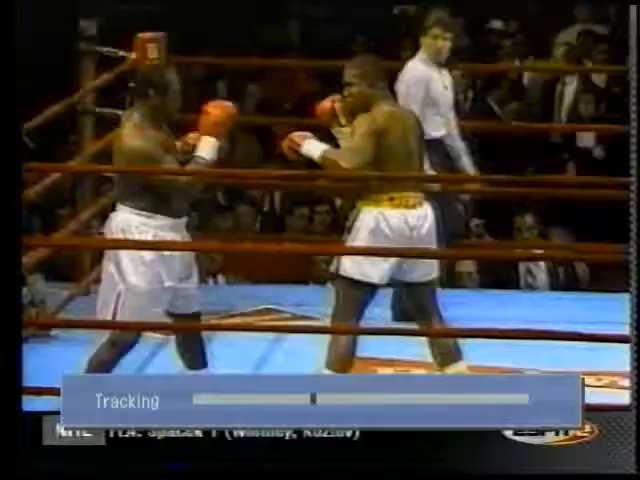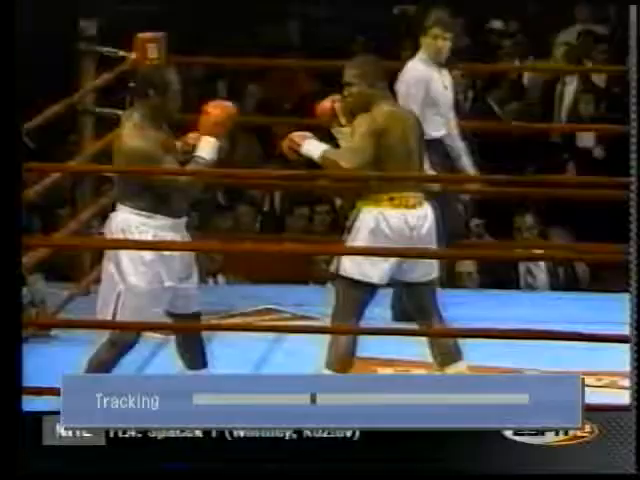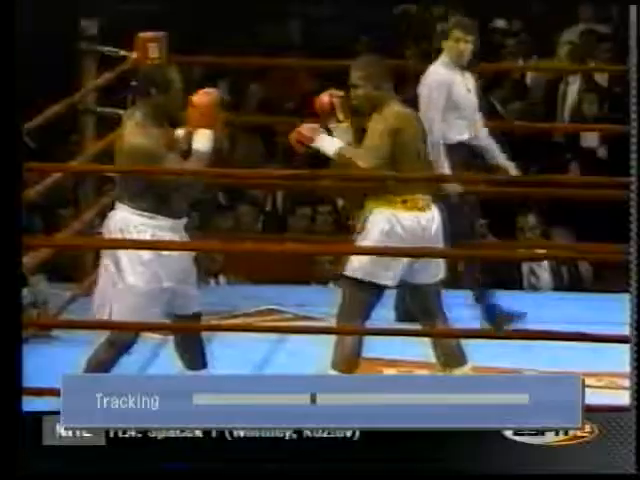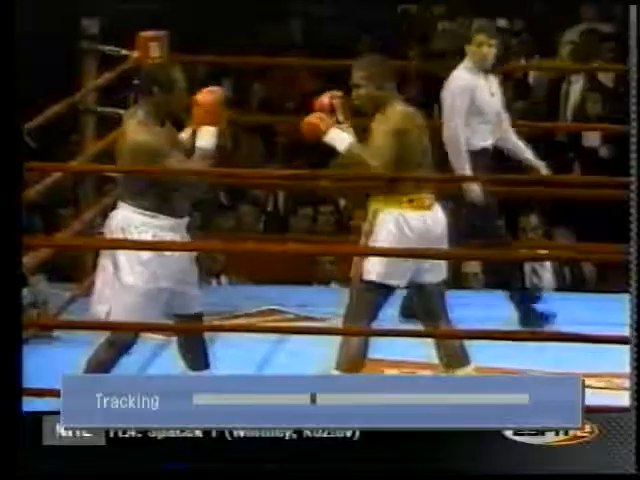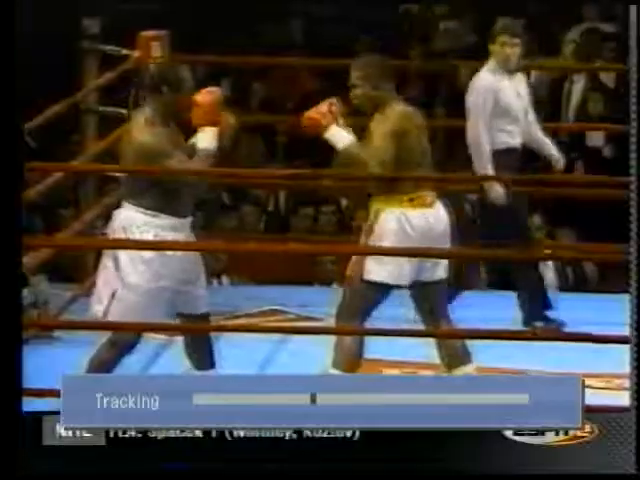
dt=0.1s
person 1, frame 1
left shoulder: (151, 124)
right shoulder: (136, 141)
left elbow: (172, 162)
right elbow: (183, 184)
left wrist: (201, 137)
right wrist: (210, 139)
left hip: (166, 231)
right hip: (142, 234)
left knee: (188, 314)
right knee: (126, 332)
left ankle: (200, 378)
person 1, frame 2
left shoulder: (151, 124)
right shoulder: (136, 141)
left elbow: (171, 163)
right elbow: (184, 183)
left wrist: (201, 137)
right wrist: (210, 139)
left hip: (166, 231)
right hip: (142, 234)
left knee: (188, 314)
right knee: (126, 332)
person 1, frame 3
left shoulder: (150, 121)
right shoulder: (139, 139)
left elbow: (171, 148)
right elbow: (186, 181)
left wrist: (191, 127)
right wrist: (205, 133)
left hip: (166, 231)
right hip: (140, 235)
left knee: (188, 315)
right knee: (124, 333)
person 1, frame 4
left shoulder: (155, 123)
right shoulder: (141, 136)
left elbow: (177, 153)
right elbow: (191, 179)
left wrist: (197, 126)
right wrist: (209, 126)
left hip: (168, 229)
right hip: (142, 234)
left knee: (190, 315)
right knee: (123, 333)
person 1, frame 5
left shoulder: (162, 123)
right shoulder: (147, 136)
left elbow: (186, 157)
right elbow: (193, 178)
left wrist: (204, 128)
right wrist: (209, 130)
left hip: (174, 231)
right hip: (145, 233)
left knee: (196, 315)
right knee: (125, 335)
person 2, frame 1
left shoulder: (371, 120)
right shoulder: (409, 118)
left elbow: (349, 166)
left wrist: (309, 145)
left hip: (381, 219)
right hip: (418, 216)
left knee: (344, 316)
right knee: (428, 314)
person 2, frame 2
left shoulder: (370, 119)
right shoulder: (408, 118)
left elbow: (350, 166)
left wrist: (309, 145)
left hip: (381, 219)
right hip: (418, 216)
left knee: (345, 316)
right knee: (429, 313)
person 2, frame 3
left shoulder: (385, 120)
right shoulder: (409, 117)
left elbow: (366, 165)
right elbow: (362, 155)
left wrist: (322, 139)
right wrist: (341, 123)
left hip: (390, 221)
right hip: (425, 218)
left knee: (350, 317)
right knee: (433, 316)
person 2, frame 4
left shoulder: (390, 119)
right shoulder: (411, 115)
left elbow: (376, 167)
right elbow: (370, 156)
left wrist: (333, 135)
right wrist: (341, 122)
left hip: (397, 221)
right hip: (429, 218)
left knee: (357, 318)
right knee: (436, 317)
person 2, frame 5
left shoulder: (389, 121)
right shoulder: (409, 115)
left elbow: (374, 167)
right elbow: (369, 148)
left wrist: (335, 132)
right wrist: (338, 124)
left hip: (399, 219)
right hip: (431, 216)
left knee: (349, 316)
right knee: (437, 318)
person 3, frame 1
left shoulder: (444, 75)
right shoulder: (414, 72)
left wrist: (466, 164)
right wrist: (423, 167)
left hip: (440, 153)
right hip: (423, 153)
left knee: (452, 225)
right knee: (450, 226)
person 3, frame 2
left shoulder: (444, 75)
right shoulder: (415, 73)
left wrist: (465, 163)
right wrist: (423, 167)
left hip: (440, 152)
right hip: (423, 153)
left knee: (451, 226)
right knee: (449, 226)
person 3, frame 3
left shoulder: (467, 78)
right shoulder: (437, 76)
left elbow: (476, 127)
right elbow: (432, 127)
left wrist: (501, 160)
right wrist: (444, 172)
left hip: (463, 156)
right hip: (447, 157)
left knee: (452, 232)
right knee: (465, 231)
right ankle: (487, 306)
person 3, frame 4
left shoulder: (491, 81)
right shoulder: (460, 82)
left elbow: (503, 129)
right elbow: (453, 134)
left wrist: (532, 159)
right wrist: (467, 178)
left hip: (484, 161)
right hip: (469, 164)
left knee: (460, 239)
right knee: (493, 237)
right ankle: (524, 307)
person 3, frame 5
left shoulder: (520, 80)
right shoulder: (483, 83)
left elbow: (529, 123)
right elbow: (477, 134)
left wrist: (553, 151)
right wrist: (489, 179)
left hip: (515, 161)
right hip: (497, 163)
left knee: (488, 238)
right knee: (516, 237)
right ankle: (535, 310)
